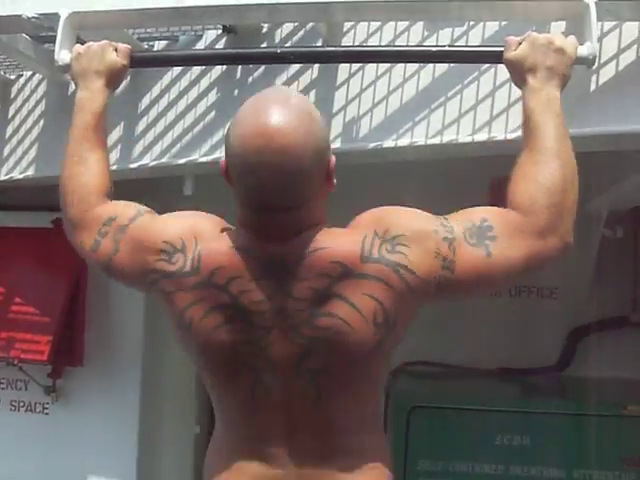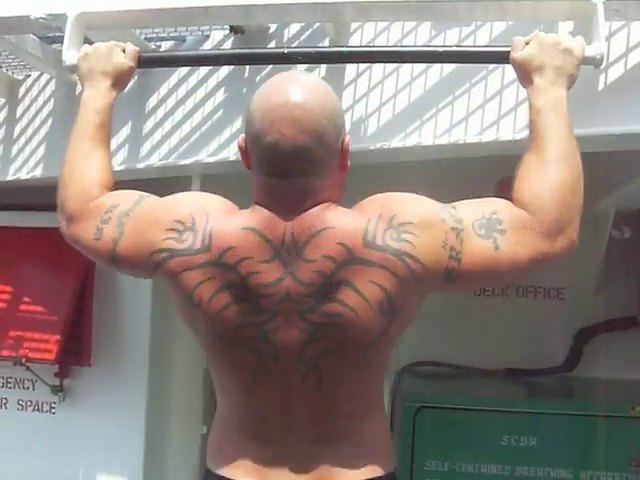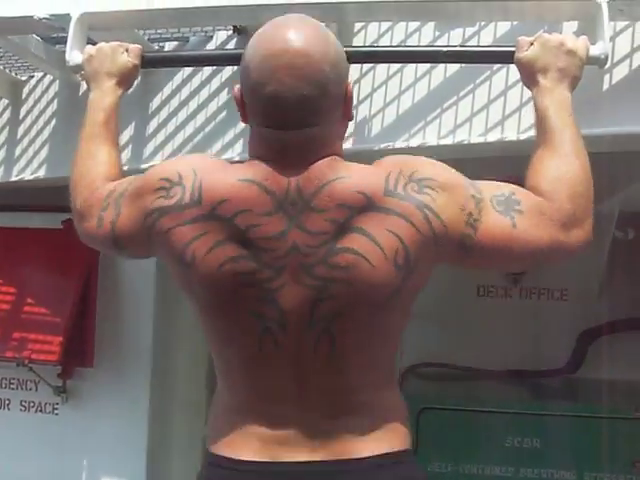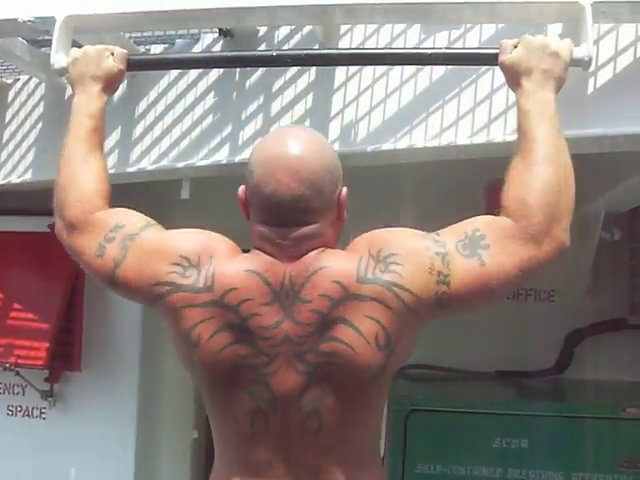
dt=0.7s
person 1, frame 1
left shoulder: (184, 252)
right shoulder: (388, 251)
left elbow: (83, 220)
right elbow: (545, 227)
left wrist: (92, 90)
right wrist: (542, 89)
person 1, frame 2
left shoulder: (192, 233)
right shoulder: (392, 236)
left elbow: (77, 215)
right elbow: (550, 228)
left wrist: (99, 87)
right wrist: (549, 87)
person 1, frame 3
left shoulder: (184, 190)
right shoulder: (410, 195)
left elbow: (91, 215)
right elbow: (567, 224)
left wrist: (104, 89)
right wrist: (552, 87)
person 1, frame 4
left shoulder: (193, 276)
right shoulder: (386, 279)
left elbow: (76, 222)
right elbow: (540, 231)
left wrist: (90, 94)
right wrist: (537, 90)
